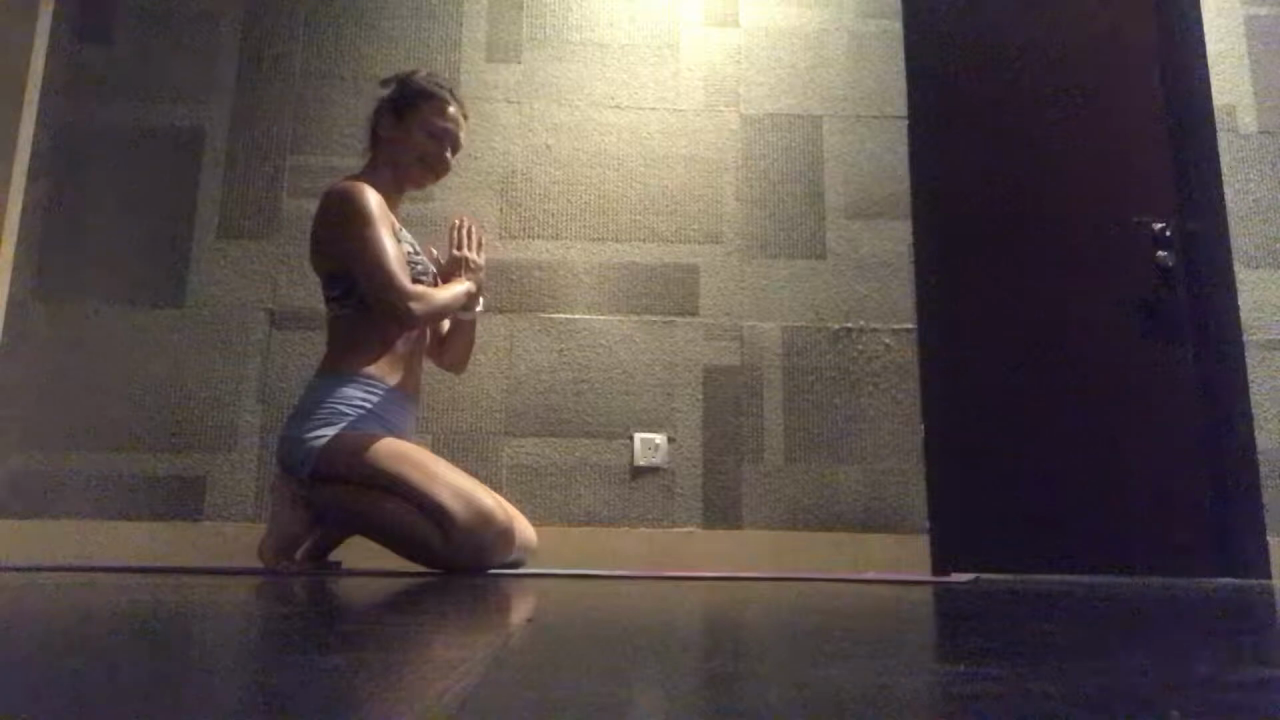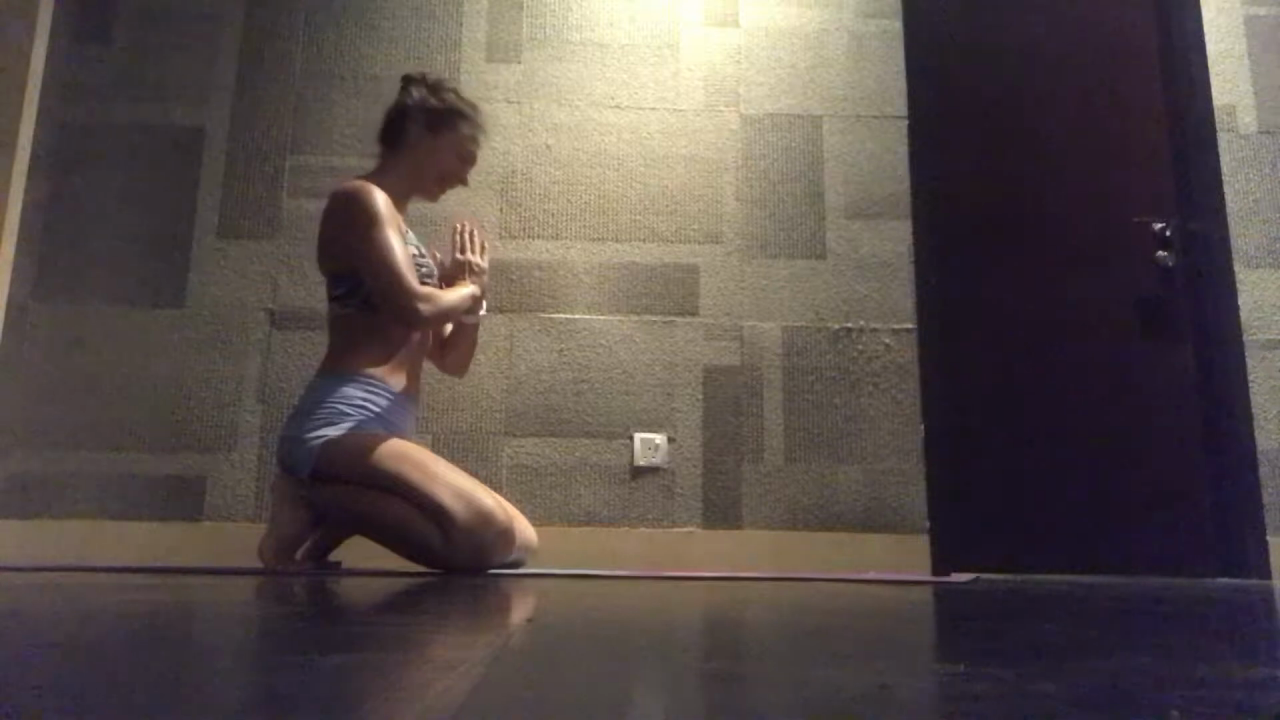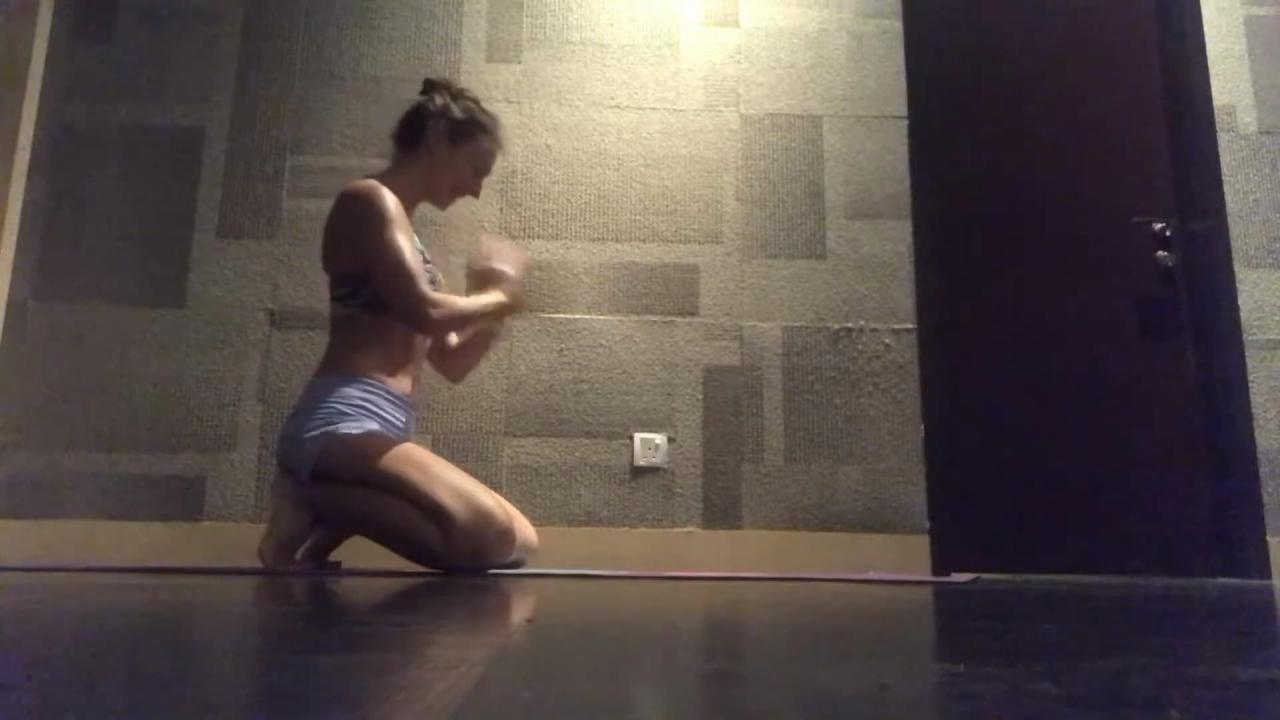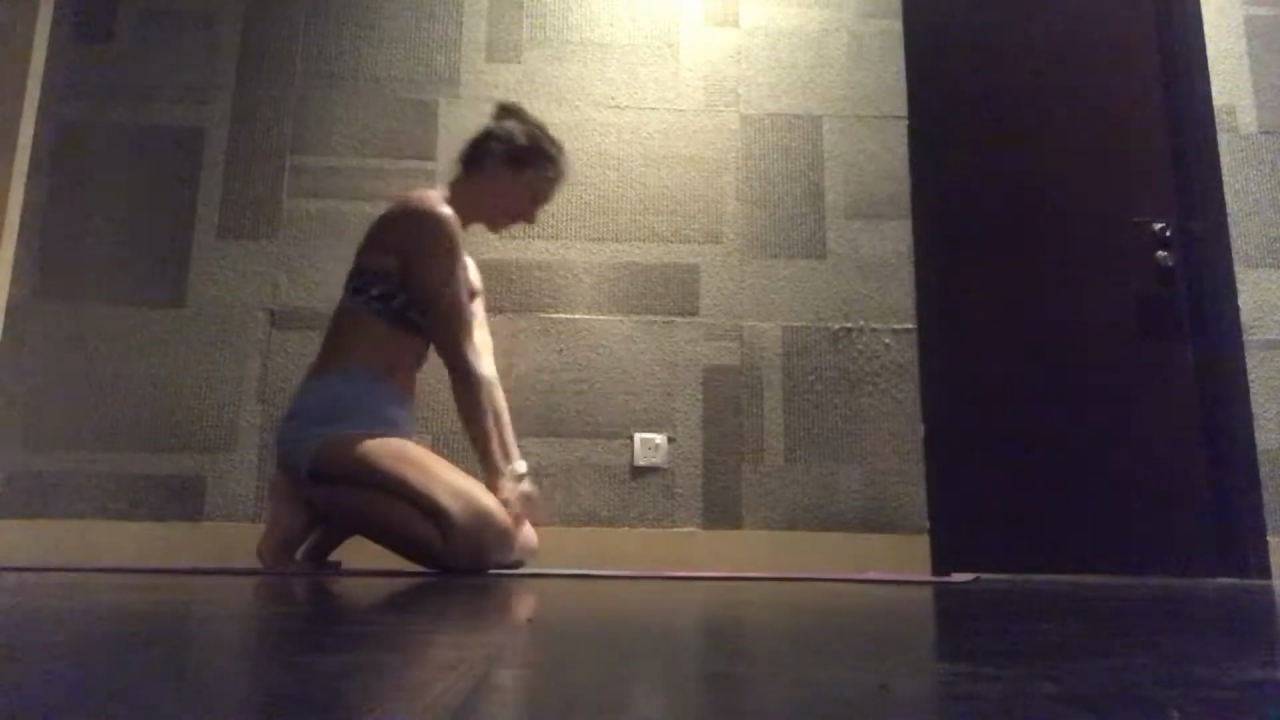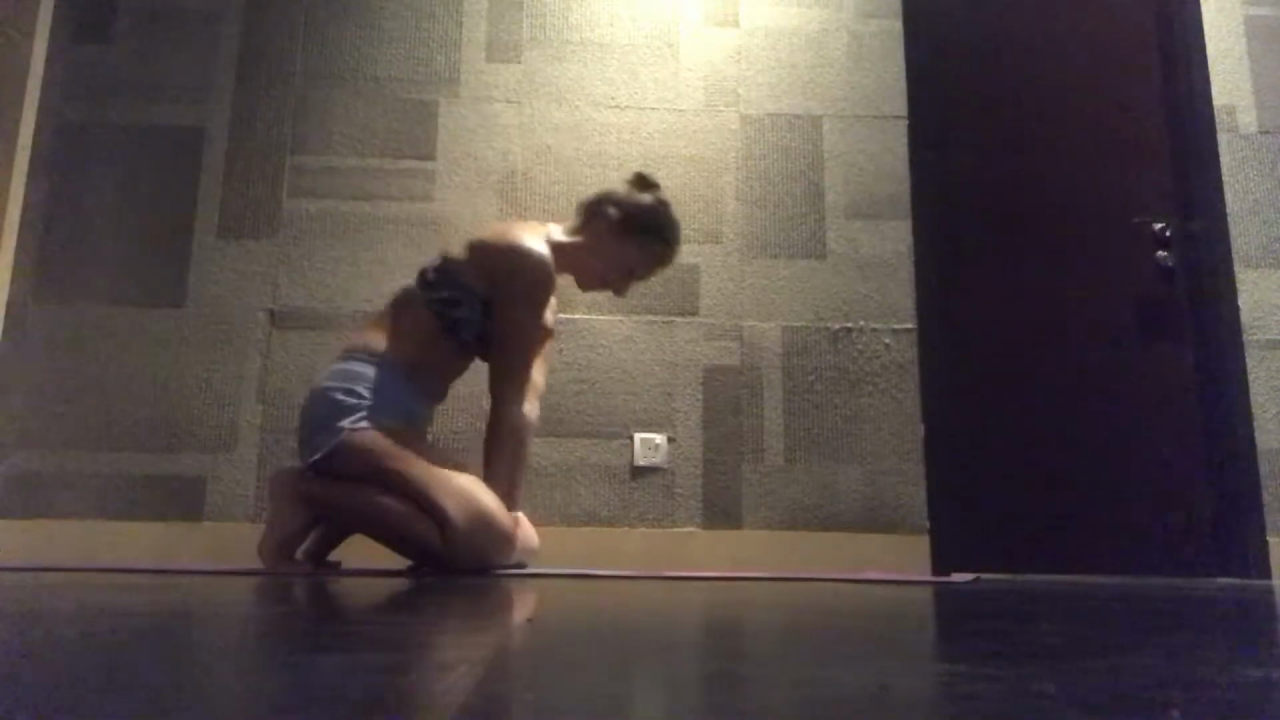
dt=0.4s
person 1, frame 1
left shoulder: (400, 235)
right shoulder: (354, 199)
left elbow: (451, 357)
right elbow: (404, 306)
left wrist: (468, 291)
right wrist: (463, 287)
left hip: (381, 432)
right hip: (341, 425)
left knee: (518, 541)
right knee: (488, 536)
left ankle: (328, 518)
right ankle: (316, 502)
person 1, frame 2
left shoulder: (402, 234)
right shoulder: (362, 200)
left elbow: (452, 361)
right elbow: (413, 307)
left wrist: (471, 295)
right wrist: (468, 290)
left hip: (381, 434)
right hip: (343, 427)
left knee: (518, 541)
right knee: (489, 535)
left ankle: (330, 516)
right ankle: (314, 501)
person 1, frame 3
left shoulder: (401, 228)
right shoulder: (370, 200)
left elbow: (451, 364)
right elbow: (425, 312)
left wrist: (493, 311)
right wrist: (497, 297)
left hip: (381, 432)
right hip: (342, 426)
left knee: (519, 541)
right knee: (490, 537)
left ankle: (329, 517)
right ankle: (314, 501)
person 1, frame 4
left shoulder: (463, 271)
right shoulder: (432, 220)
left elbow: (482, 373)
right elbow: (460, 361)
left wrist: (511, 471)
right wrist: (499, 475)
left hip: (377, 429)
right hip: (336, 424)
left knee: (516, 539)
right knee: (487, 536)
left ankle: (330, 517)
right ankle: (312, 503)
person 1, frame 5
left shoulder: (544, 312)
right shoulder: (530, 258)
left elbow: (524, 411)
right elbow: (509, 405)
left wrist: (504, 511)
right wrist: (497, 511)
left hip: (393, 417)
right hip: (356, 407)
left knee: (520, 542)
right knee: (487, 538)
left ankle: (331, 523)
right ankle: (309, 494)
